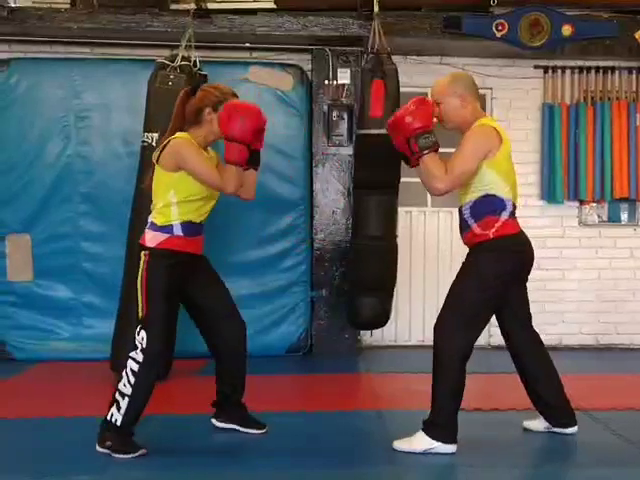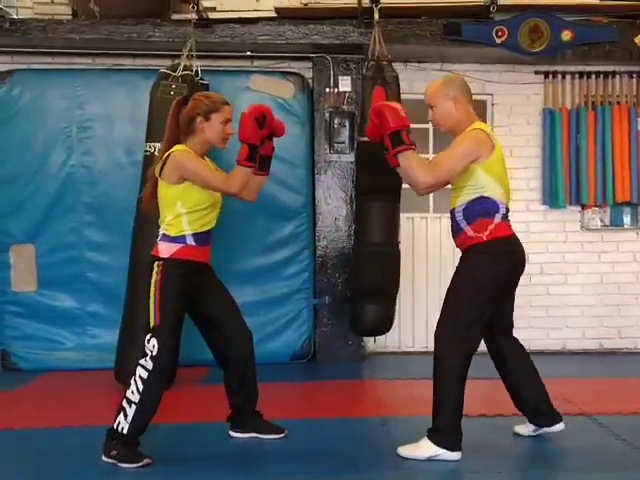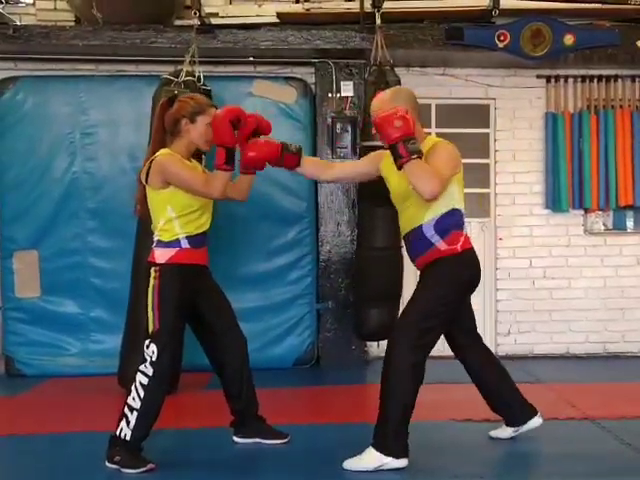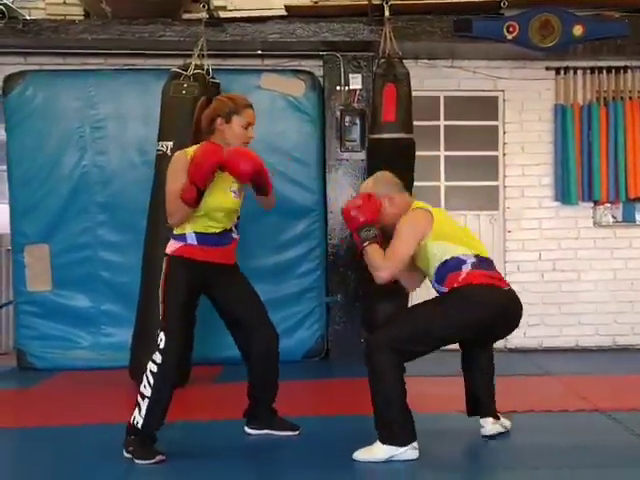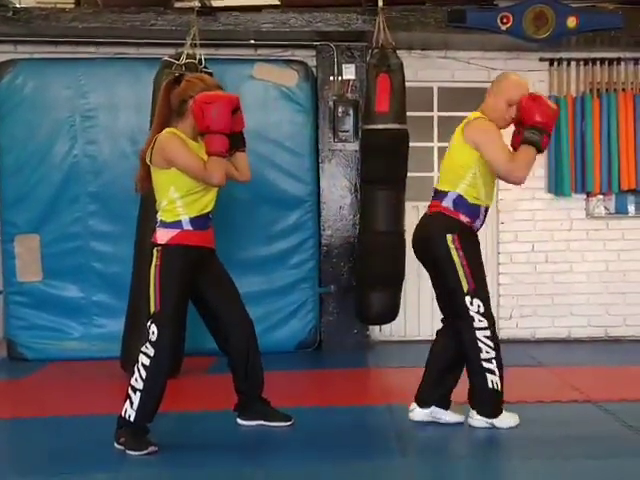
dt=1s
person 1, frame 1
left shoulder: (208, 153)
right shoulder: (179, 146)
left elbow: (246, 192)
right elbow: (225, 186)
left wrist: (252, 147)
right wrist: (236, 142)
left hip: (192, 256)
right hip: (161, 256)
left knee: (231, 327)
right knee: (152, 347)
left ankle: (229, 409)
right ankle: (113, 431)
person 1, frame 2
left shoulder: (204, 163)
right shoulder: (179, 157)
left elbow: (249, 193)
right elbow: (233, 185)
left wrist: (264, 149)
right wrist: (249, 144)
left hip: (199, 267)
right hip: (172, 268)
left knee: (238, 339)
right knee: (160, 355)
left ankle: (245, 418)
right ankle: (119, 441)
person 1, frame 3
left shoulder: (191, 165)
right shoulder: (164, 162)
left elbow: (239, 192)
right elbow: (215, 190)
left wrist: (248, 146)
right wrist: (223, 146)
left hip: (197, 269)
right hip: (170, 271)
left knee: (232, 344)
right knee: (160, 358)
left ankle: (247, 423)
right ankle: (122, 446)
person 1, frame 4
left shoulder: (242, 161)
right shoulder: (185, 159)
left elbow: (266, 203)
right elbow: (175, 218)
left wrist: (260, 181)
right wrist: (199, 180)
left hip: (224, 264)
right hip: (185, 262)
left knee: (263, 336)
right knee: (172, 348)
left ankle: (260, 415)
right ankle: (138, 436)
person 1, frame 5
left shoulder: (200, 143)
right shoulder: (168, 141)
left elbow: (242, 174)
right elbow: (215, 178)
left wrist: (234, 132)
right wrist: (217, 131)
left hip: (203, 250)
right hip: (174, 250)
left knee: (239, 326)
right knee: (163, 338)
left ankle: (251, 405)
right ankle: (129, 428)
person 2, frame 1
left shoulder: (483, 132)
right shoulder: (481, 137)
left elbow: (441, 186)
right elbow: (436, 184)
left wrist: (424, 139)
right wrist: (414, 150)
left hip: (495, 251)
right hip: (507, 249)
left knee: (451, 332)
right knee: (520, 333)
left ankle: (440, 433)
right ankle: (559, 415)
person 2, frame 2
left shoulder: (474, 137)
right shoulder: (473, 140)
left elbow: (426, 179)
right elbow: (419, 178)
left wrist: (397, 138)
right wrist: (394, 147)
left hip: (488, 254)
right hip: (500, 252)
left knee: (451, 340)
right knee: (499, 336)
left ankle: (445, 440)
right ankle: (543, 415)
person 2, frame 3
left shoulder: (442, 150)
right shoulder: (385, 159)
left elbow: (429, 189)
right elbow: (332, 172)
left wrist: (403, 146)
right wrist: (284, 155)
left hip: (452, 265)
right hip: (443, 268)
left knee: (404, 346)
right knee: (467, 344)
left ankle: (389, 449)
right ankle: (521, 414)
person 2, frame 4
left shoulder: (414, 219)
right shoulder: (429, 220)
left elbow: (383, 273)
right elbow: (412, 282)
left wrist: (365, 234)
right wrist: (371, 236)
left hip: (474, 300)
right hip: (507, 304)
left knee: (381, 345)
right knee: (476, 342)
left ankle: (397, 441)
right ankle: (488, 417)
person 2, frame 5
left shoulder: (492, 130)
right shoulder: (477, 125)
left elbow: (519, 167)
right elbow: (514, 173)
left wrist: (535, 136)
right wrist: (532, 134)
left hip: (442, 231)
right hip: (447, 231)
left knee: (461, 319)
right knee: (478, 319)
left ankle: (429, 402)
right ankle: (488, 411)
